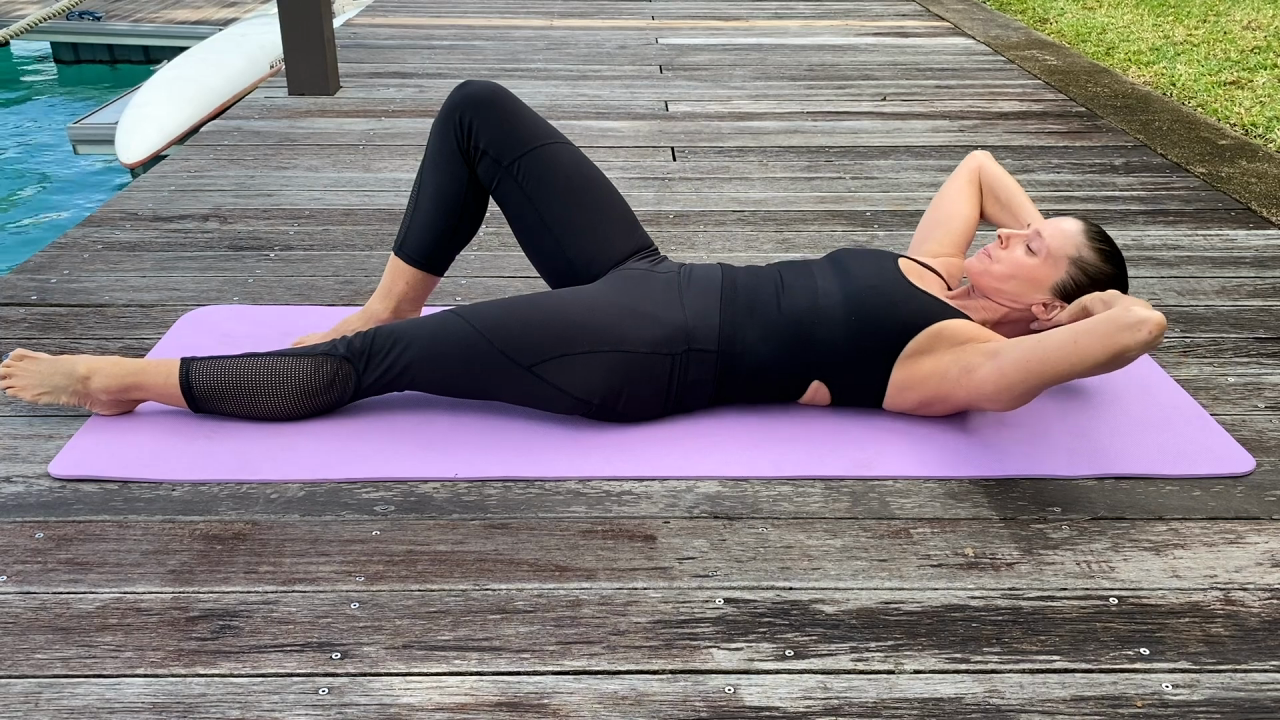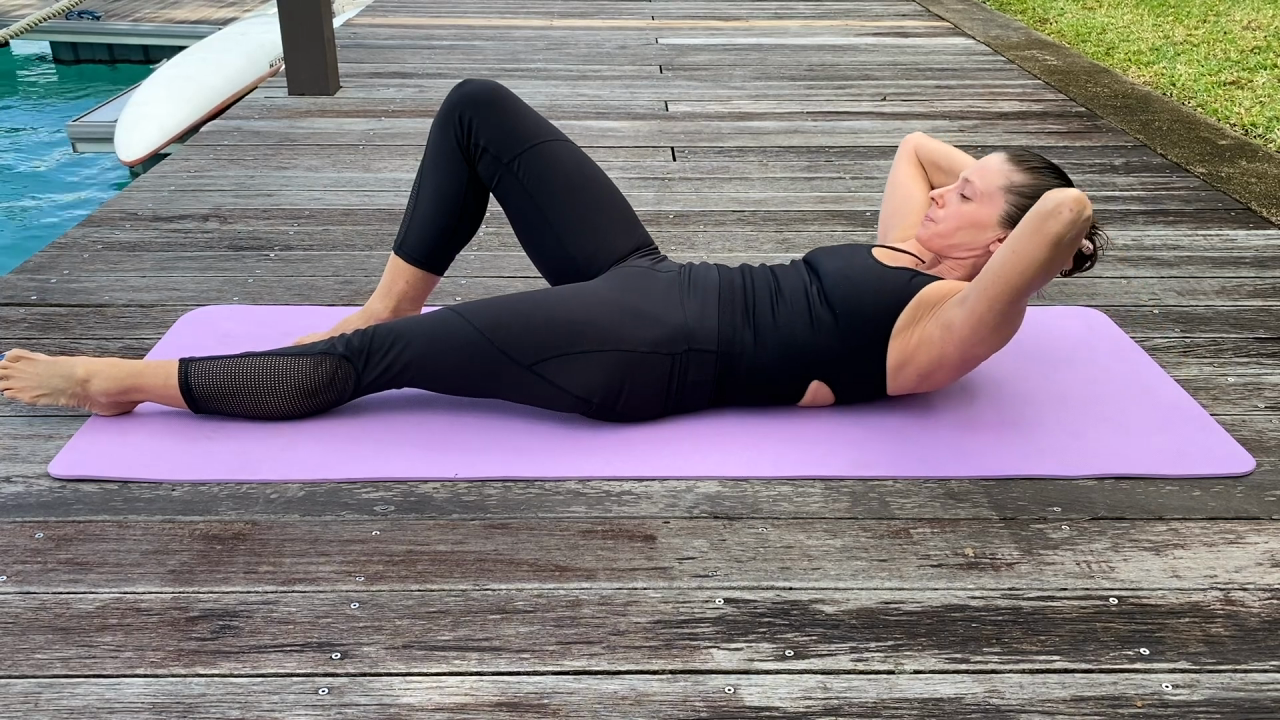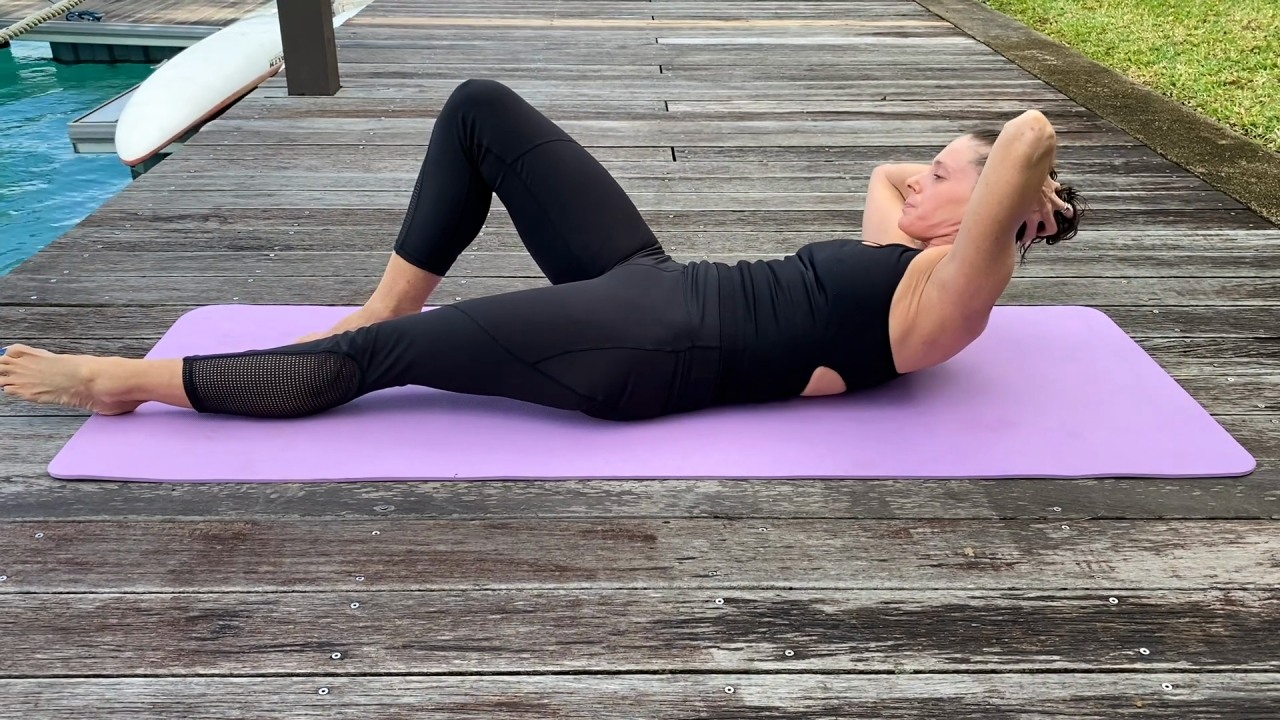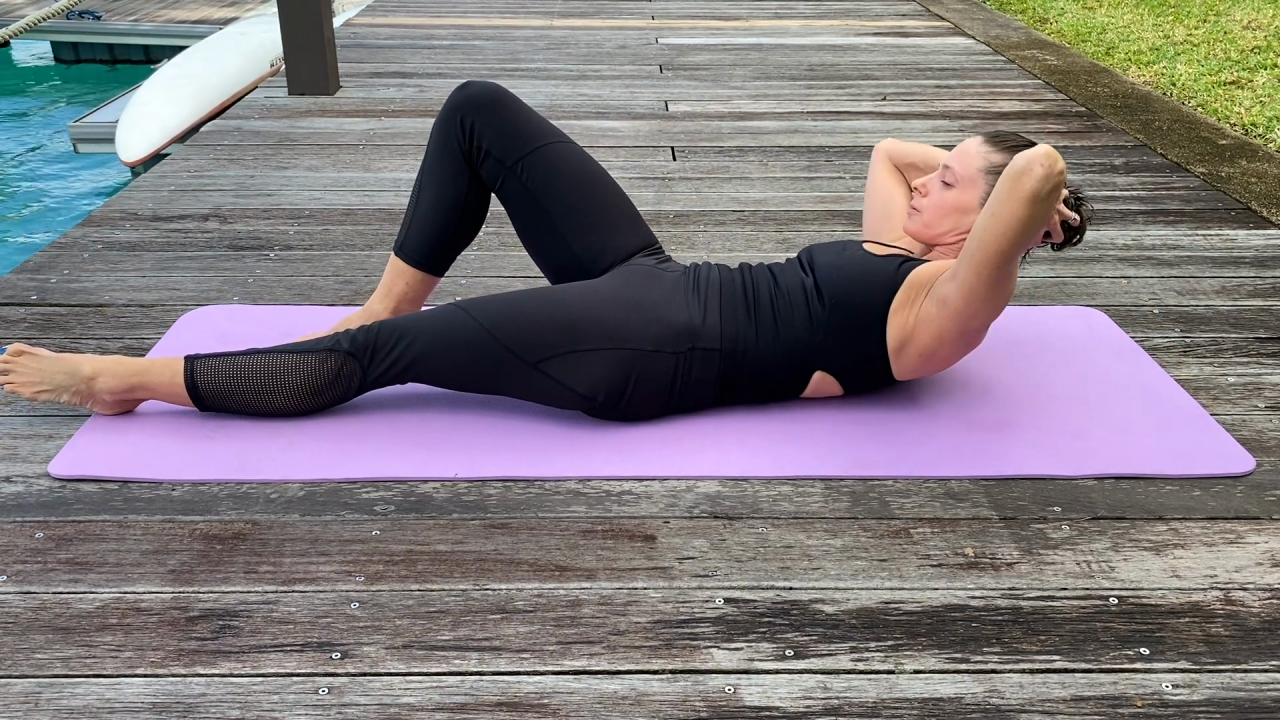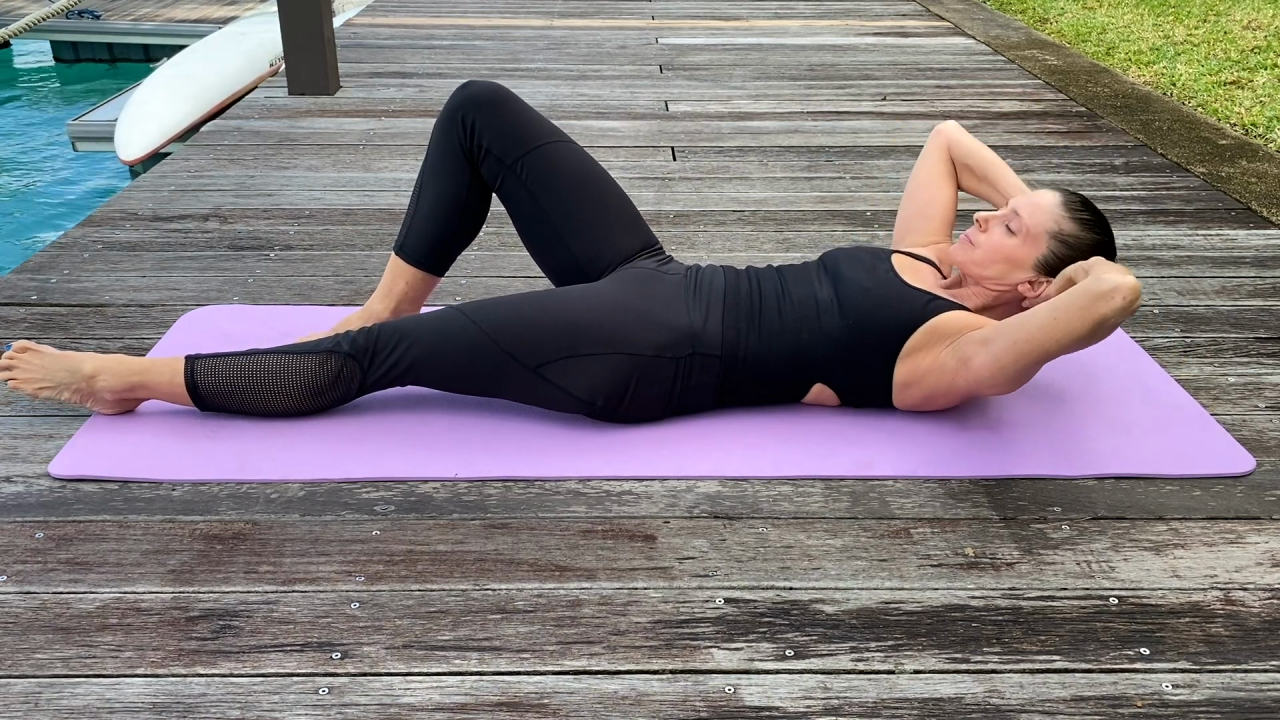
dt=1s
person 1, frame 1
left shoulder: (968, 360)
right shoulder: (937, 275)
left elbow: (1142, 325)
right elbow: (978, 161)
left wrist: (1089, 299)
right wrist: (1048, 242)
left hip: (647, 357)
right hip: (651, 285)
left knee: (369, 365)
right knee: (479, 108)
left ankle: (124, 381)
right ankle: (387, 305)
person 1, frame 2
left shoulder: (954, 326)
right shoulder: (912, 260)
left elbow: (1067, 209)
right elbow: (916, 142)
left wrist: (1024, 208)
right wrist: (991, 178)
left hip: (645, 354)
right hip: (651, 283)
left knee: (374, 359)
right knee: (477, 107)
left ankle: (121, 380)
right ankle: (384, 306)
person 1, frame 3
left shoulder: (949, 297)
right shoulder: (898, 256)
left elbow: (1030, 134)
right elbow: (881, 167)
left wrist: (1010, 182)
right wrist: (964, 170)
left hip: (647, 351)
right hip: (654, 283)
left knee: (380, 355)
right knee: (480, 109)
left ankle: (126, 381)
right ankle: (382, 305)
person 1, frame 4
left shoulder: (946, 312)
right shoulder: (903, 253)
left elbow: (1039, 163)
right elbow: (887, 146)
left wrist: (1015, 193)
right wrist: (971, 168)
left hip: (645, 354)
right hip: (651, 284)
left knee: (377, 356)
right knee: (477, 109)
left ankle: (126, 379)
right ankle: (384, 305)
person 1, frame 5
left shoulder: (964, 353)
right shoulder: (927, 265)
left elbow: (1118, 291)
right elbow: (945, 136)
left wrist: (1075, 268)
right wrist: (1032, 200)
left hip: (647, 356)
right hip: (656, 284)
left knee: (377, 362)
right knee: (480, 110)
left ankle: (126, 379)
right ankle: (386, 304)
